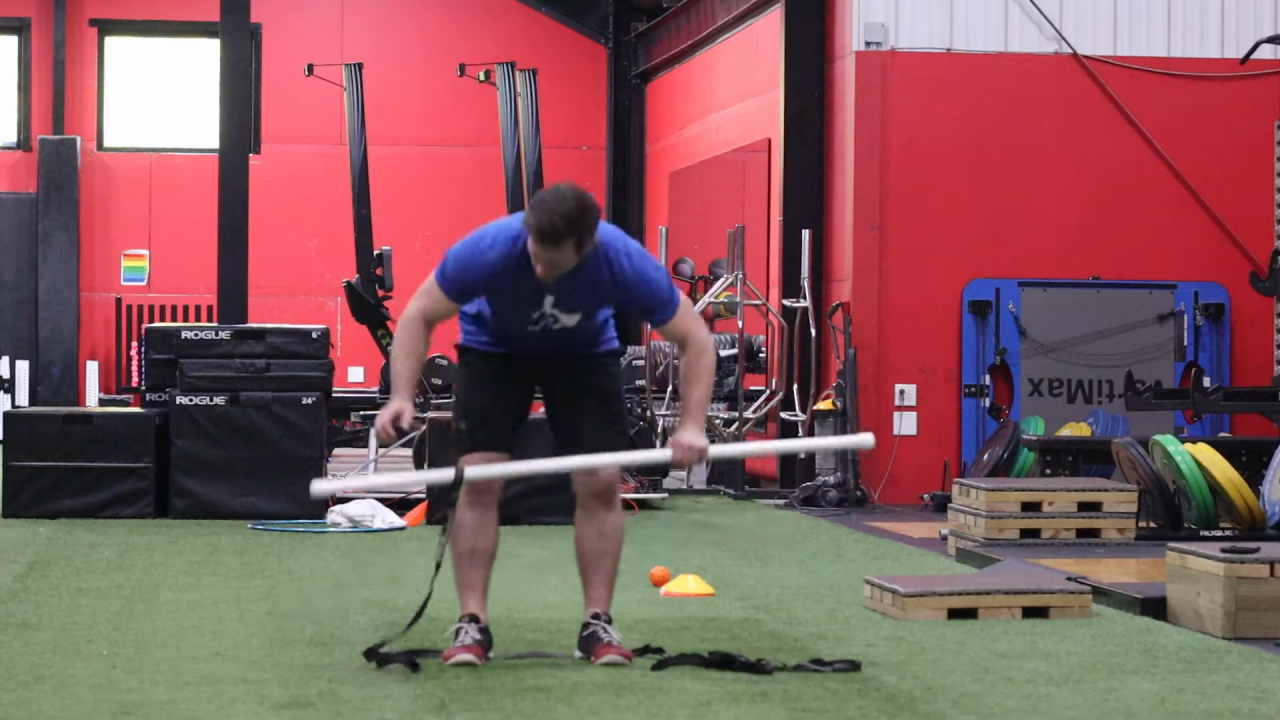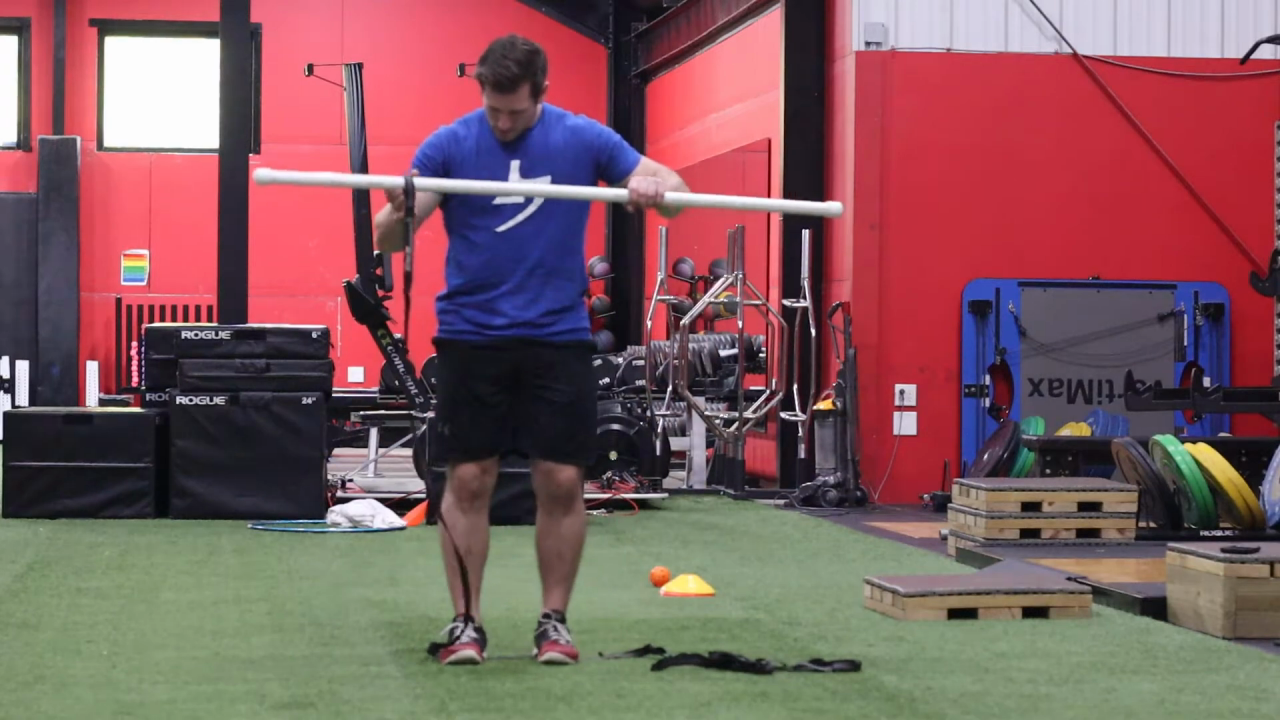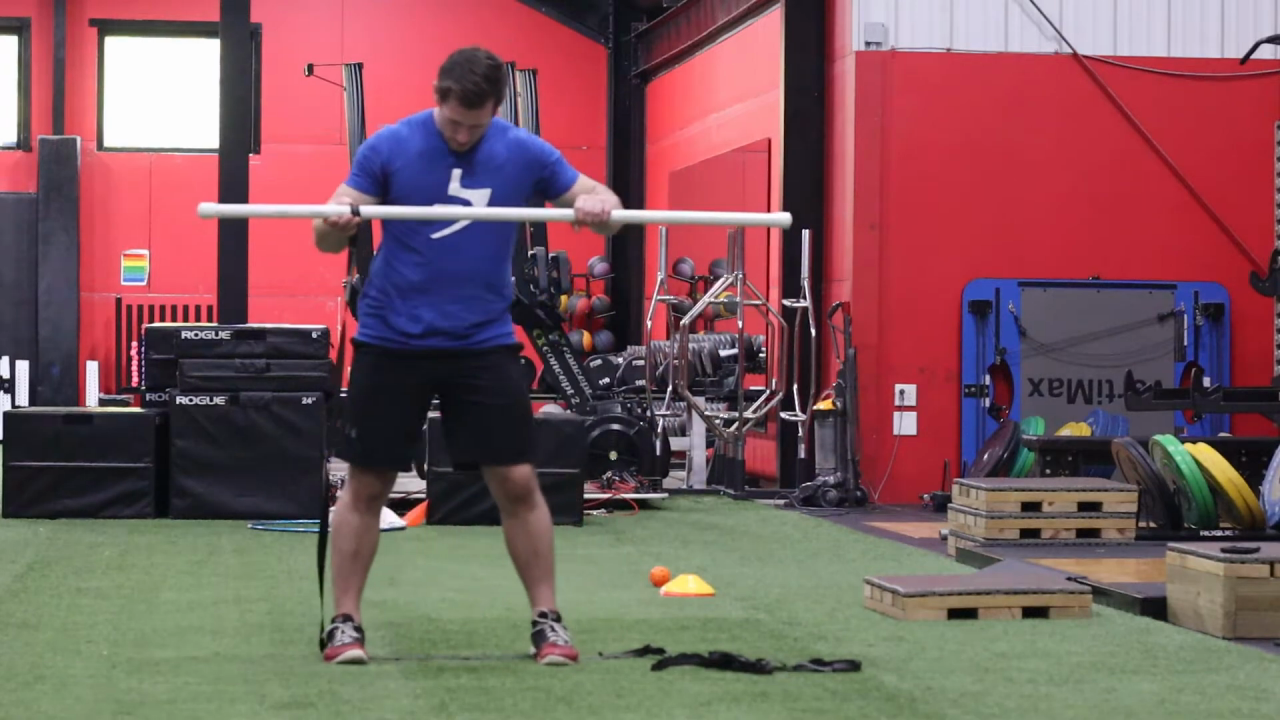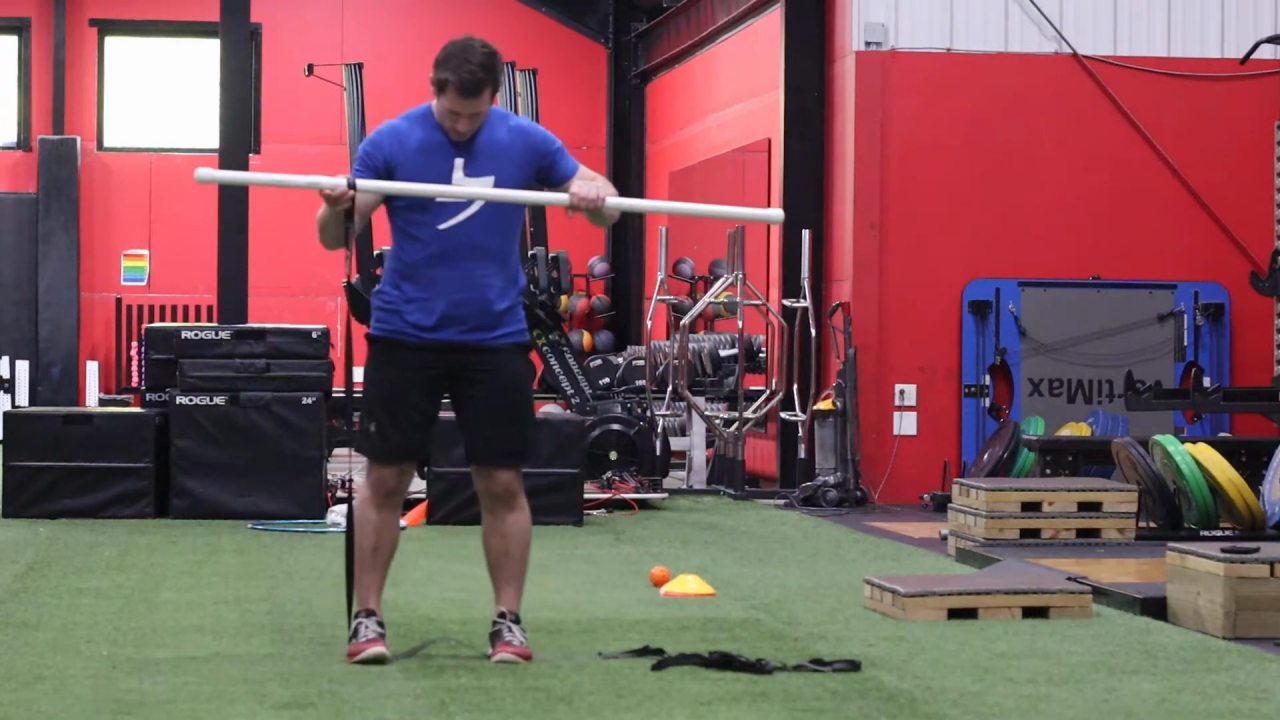
dt=0.7s
person 1, frame 1
left shoulder: (626, 263)
right shoulder: (487, 250)
left elbow: (695, 339)
right elbow: (418, 318)
left wrist: (691, 422)
right wrist: (401, 397)
left hip: (584, 351)
right hip: (495, 347)
left knee: (601, 481)
right knee: (481, 476)
left ankle: (597, 623)
right ankle: (471, 622)
person 1, frame 2
left shoulder: (584, 139)
right shoulder: (448, 145)
left elbow: (673, 186)
right elbow: (390, 236)
left wrist: (656, 189)
right wrist: (395, 216)
left hip: (559, 337)
right hip: (470, 336)
left knee: (562, 483)
right knee: (468, 480)
left ankle: (553, 621)
right ankle: (466, 621)
person 1, frame 3
left shoulder: (525, 152)
right shoulder: (388, 146)
left elbow: (600, 202)
right elbow: (328, 235)
left wrist: (599, 207)
right wrist: (335, 224)
left hip: (484, 343)
right hip: (392, 341)
left knee: (517, 482)
right knee: (367, 482)
left ankle: (546, 620)
right ankle: (344, 620)
person 1, frame 4
left shoulder: (528, 141)
right shoulder: (389, 141)
left elbow: (603, 205)
right elbow: (333, 237)
left wrist: (595, 197)
right wrist: (336, 206)
left hip: (495, 338)
right hip: (404, 334)
left knee: (502, 483)
right knee: (385, 478)
left ankle: (507, 620)
right ankle: (367, 616)
